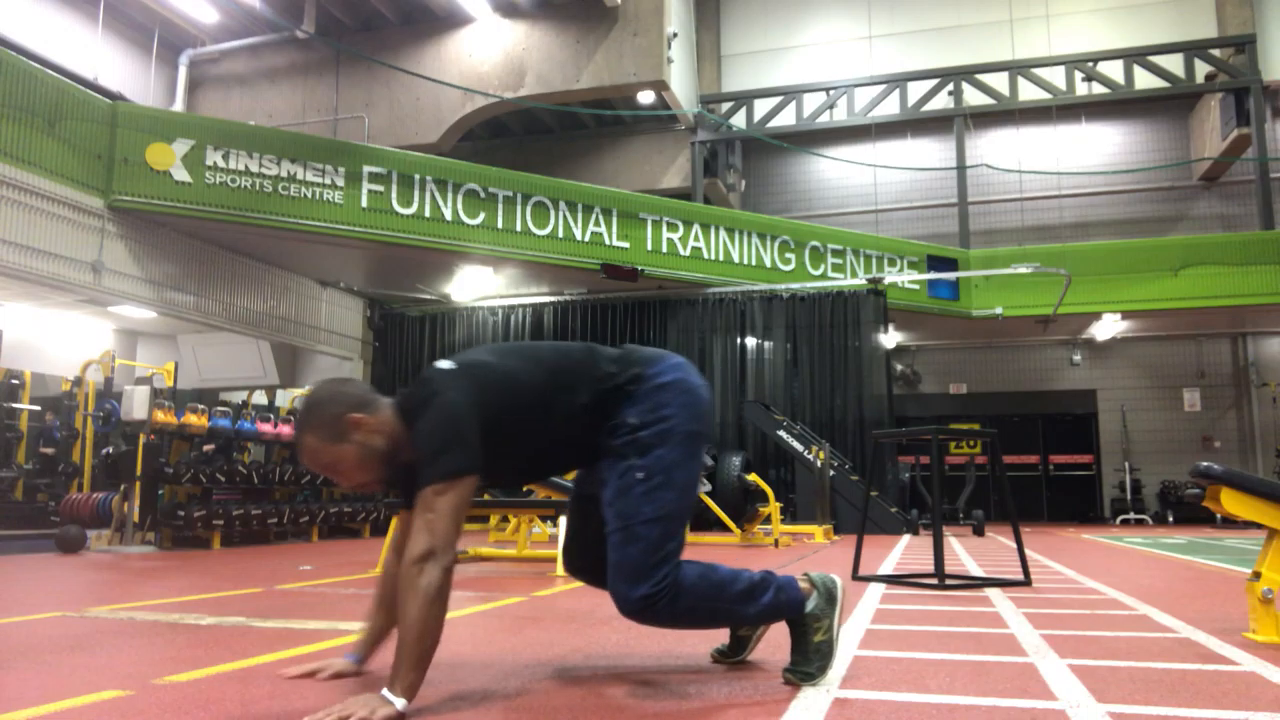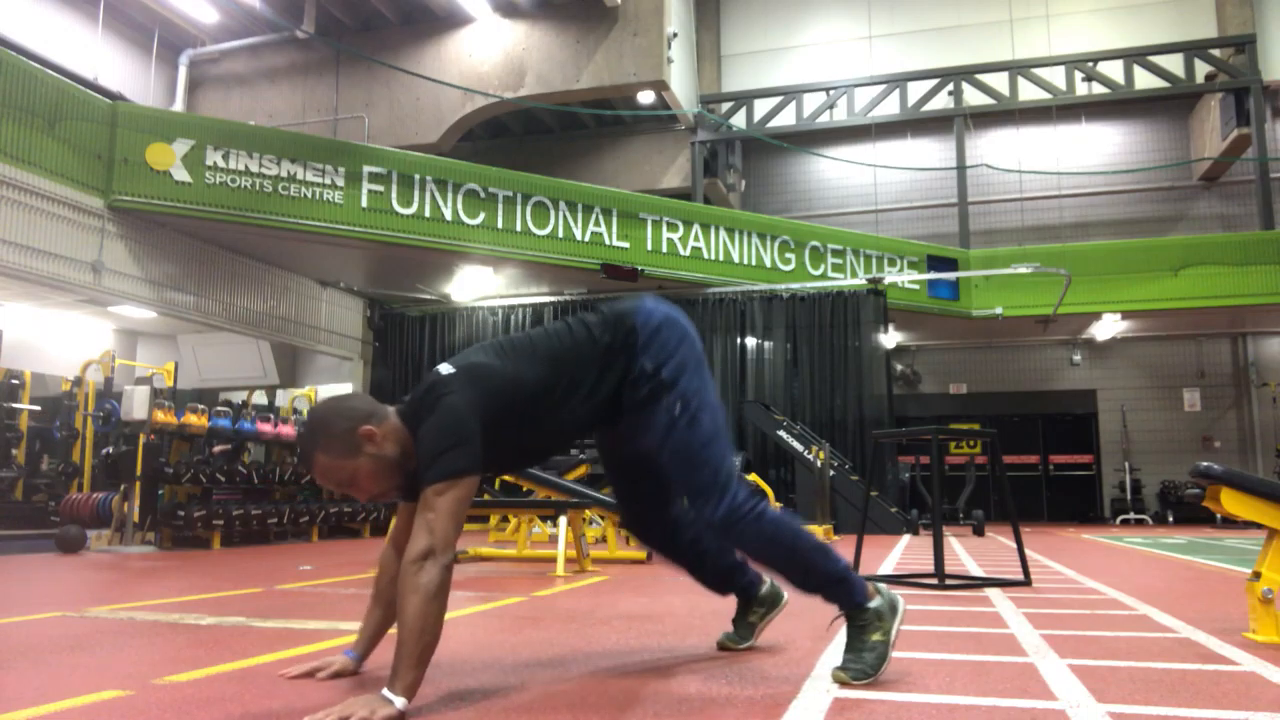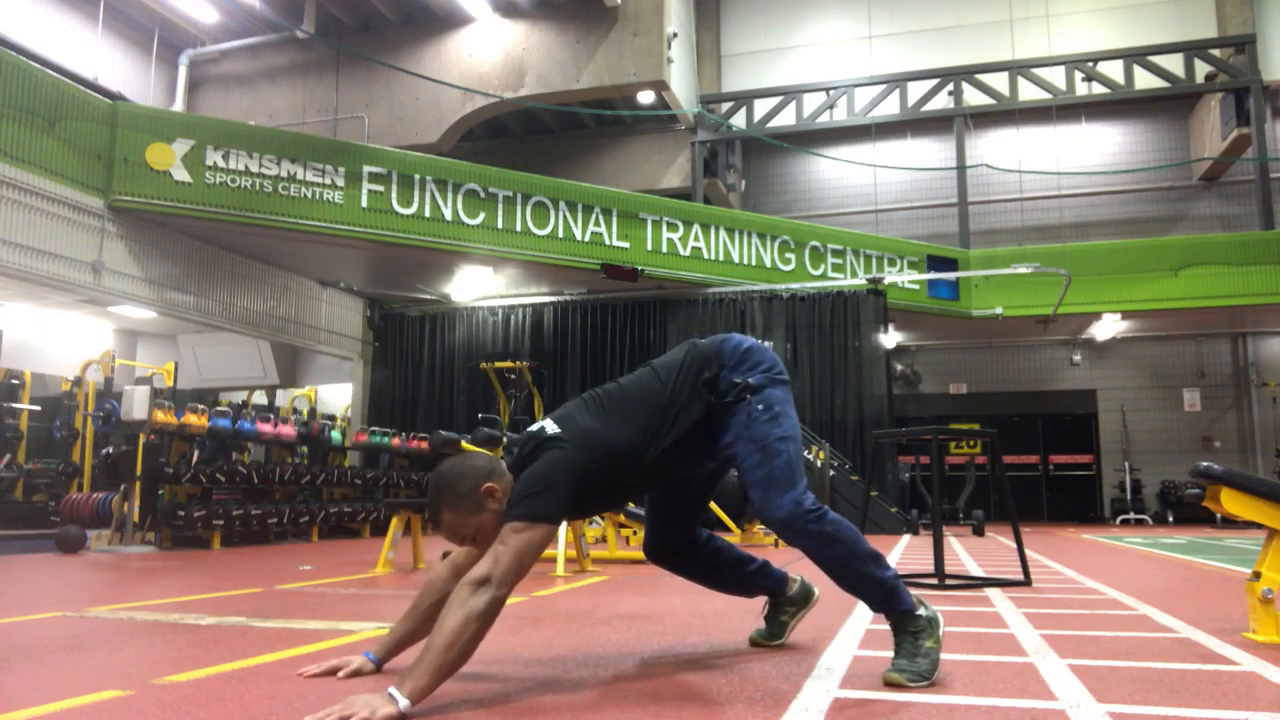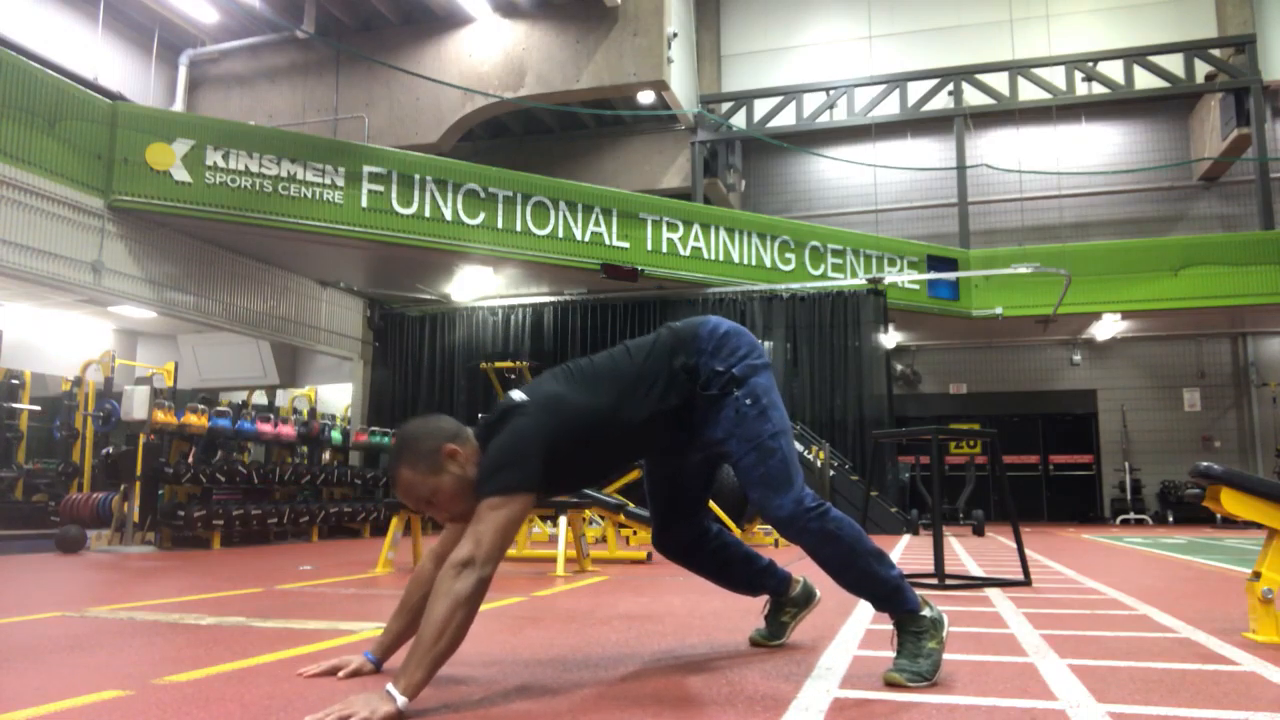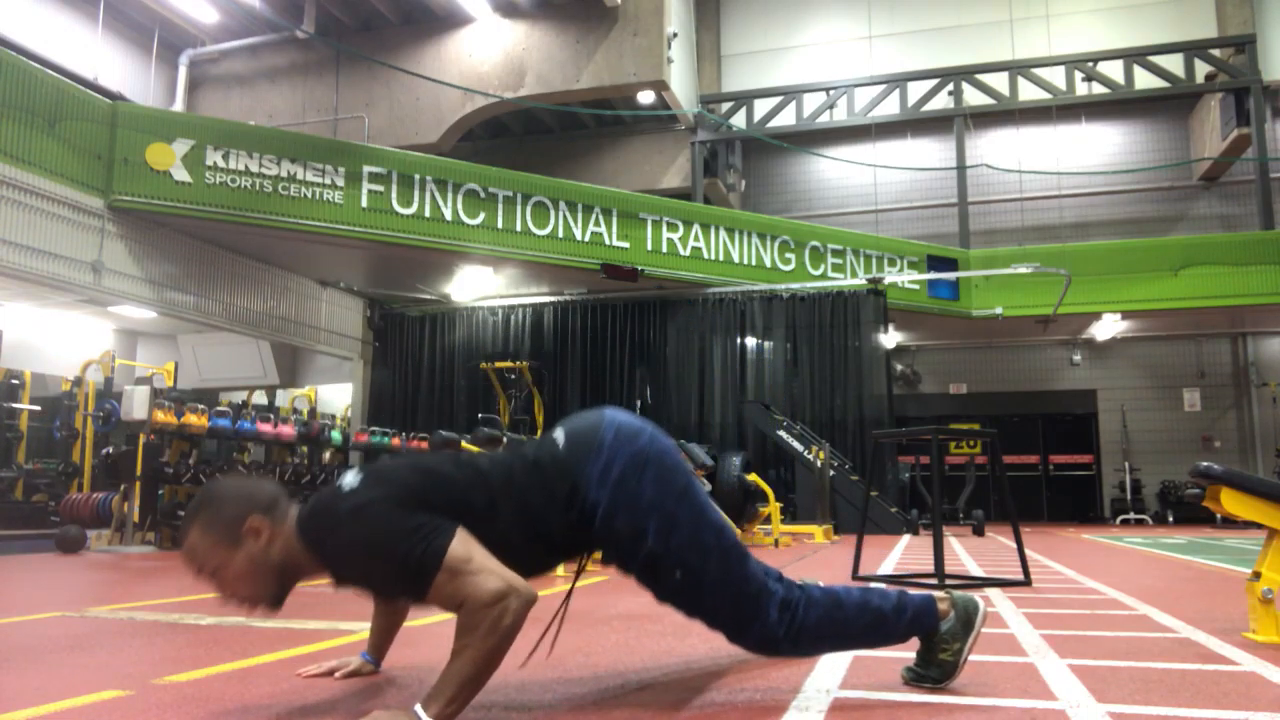
dt=0.7s
person 1, frame 1
left shoulder: (440, 412)
right shoulder: (416, 433)
left elbow: (430, 560)
right elbow: (407, 552)
right wrist: (359, 654)
left hip: (657, 402)
right hip: (619, 425)
left knee: (641, 590)
right knee: (589, 561)
left ankle: (802, 598)
right ankle: (750, 606)
person 1, frame 2
left shoulder: (448, 419)
right shoulder: (415, 434)
left elbow: (430, 559)
right elbow: (401, 550)
right wrist: (357, 653)
left hip: (651, 350)
right hip: (617, 385)
left knee: (721, 509)
right knee: (651, 519)
left ankle: (867, 605)
right ankle: (755, 594)
person 1, frame 3
left shoulder: (549, 472)
right shoulder: (525, 469)
left elbow: (483, 588)
right elbow: (454, 572)
right wrist: (377, 655)
left hip: (738, 380)
right hip: (697, 420)
left knee: (788, 510)
right knee: (668, 545)
left ankle: (912, 619)
right ankle: (785, 592)
person 1, frame 4
left shoulder: (514, 445)
right shoulder: (481, 452)
left elbow: (471, 568)
right elbow: (441, 561)
right wrist: (376, 654)
left hip: (716, 365)
right hip: (679, 405)
left knee: (787, 505)
right knee: (678, 536)
left ankle: (916, 617)
right ankle: (787, 593)
person 1, frame 5
left shoulder: (356, 525)
right shoulder: (343, 515)
left elbow: (503, 596)
left hip: (615, 476)
right hip: (601, 457)
left knee: (762, 620)
right knee: (713, 581)
left ankle: (940, 614)
right ankle: (779, 584)
